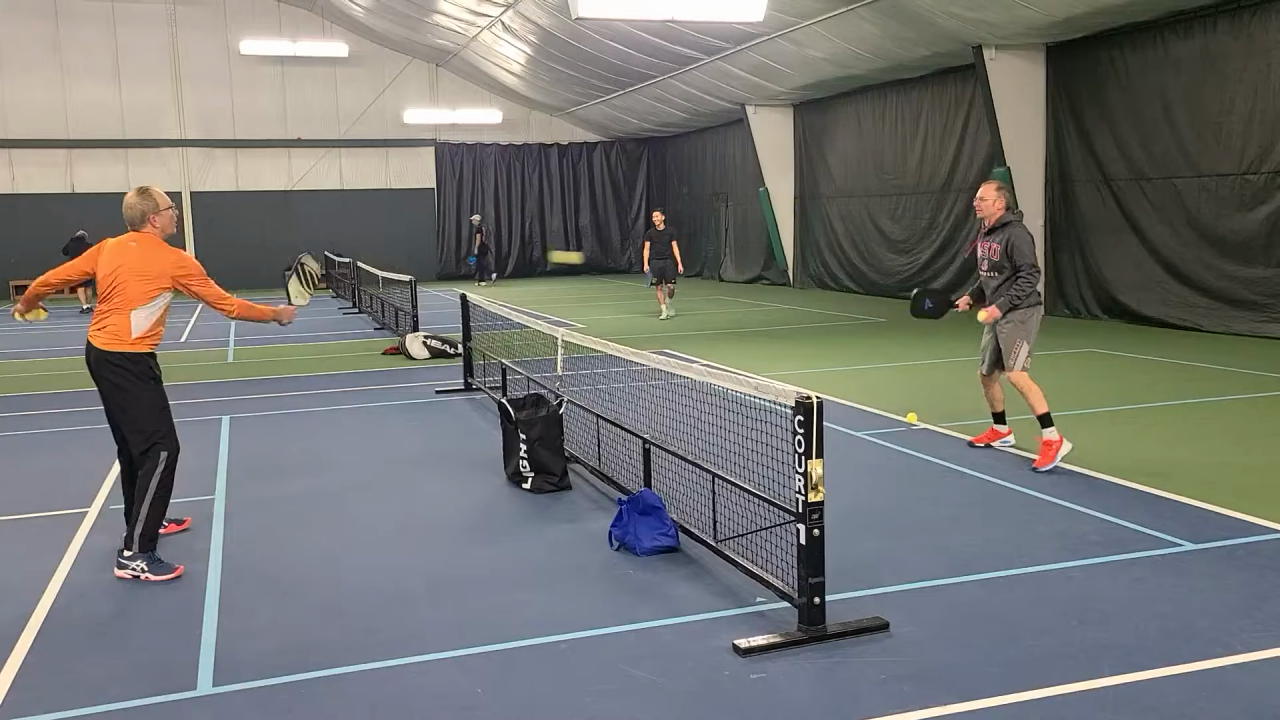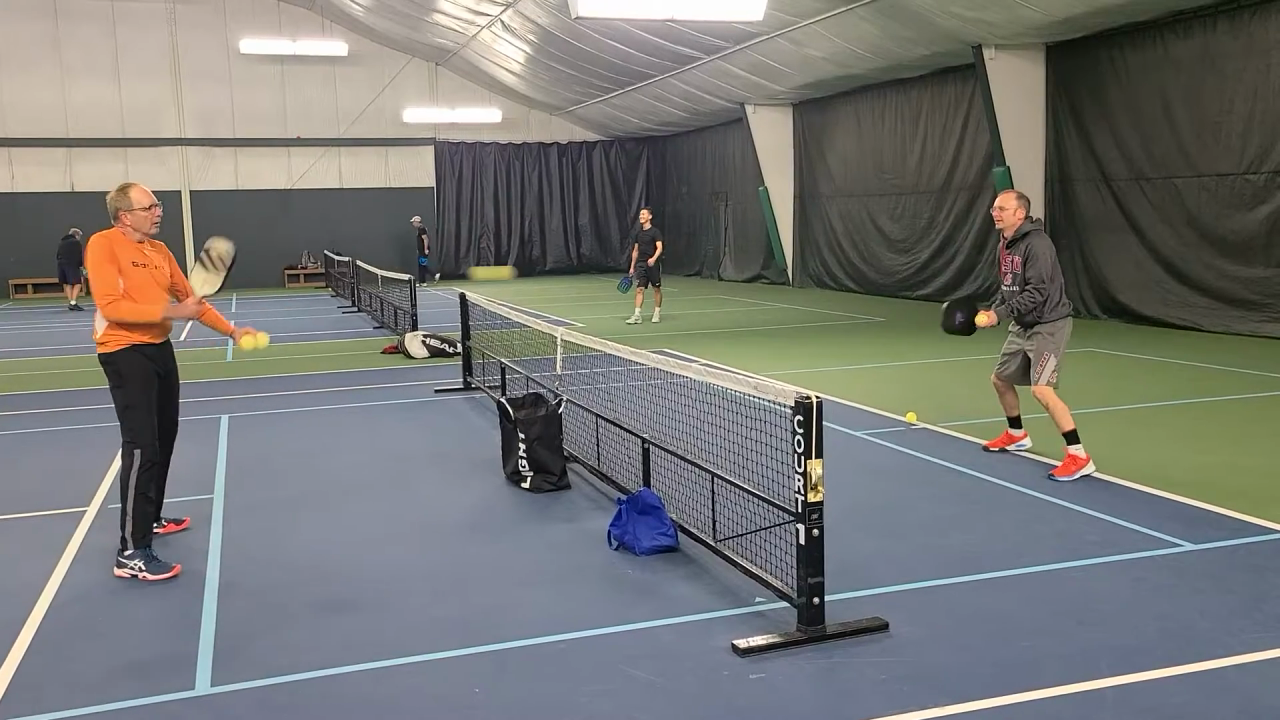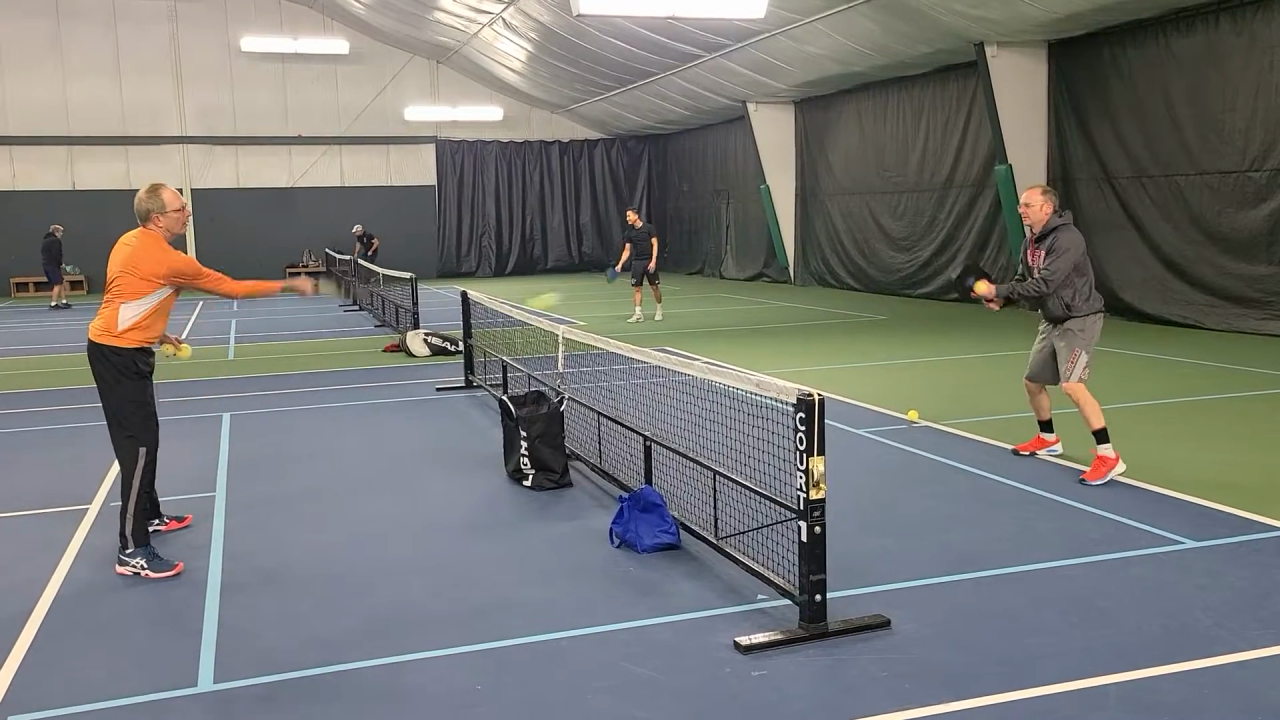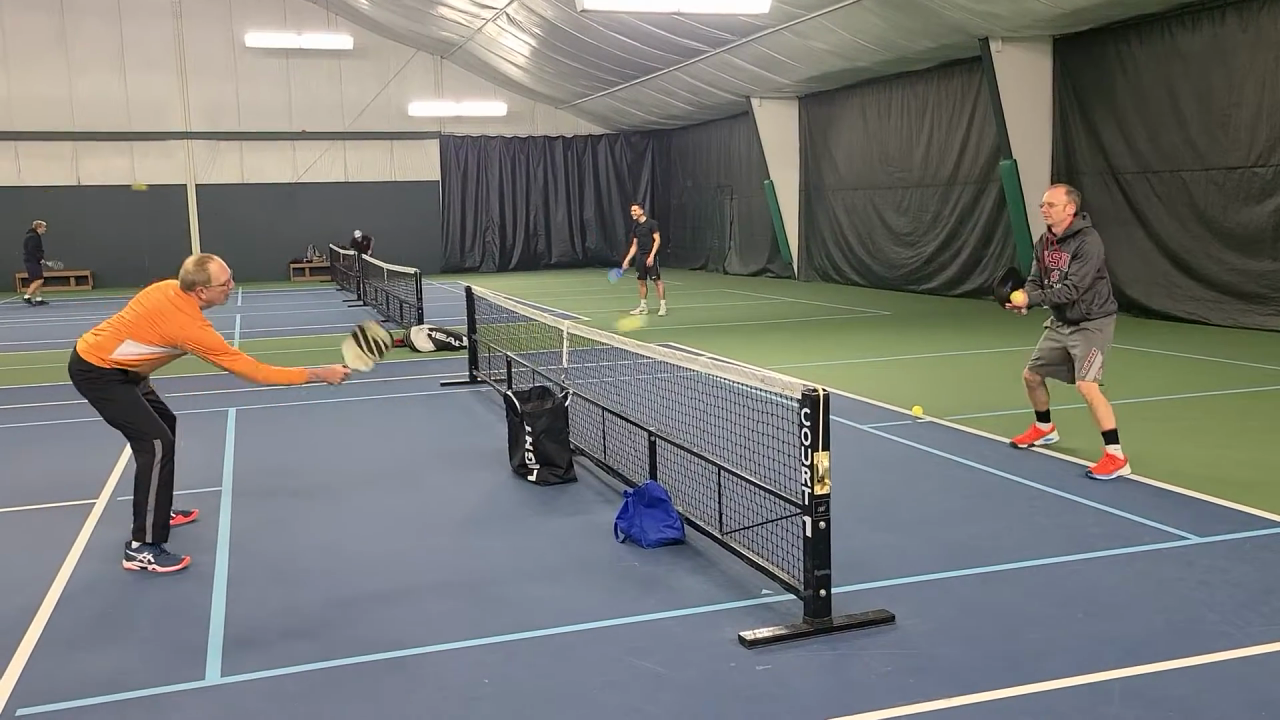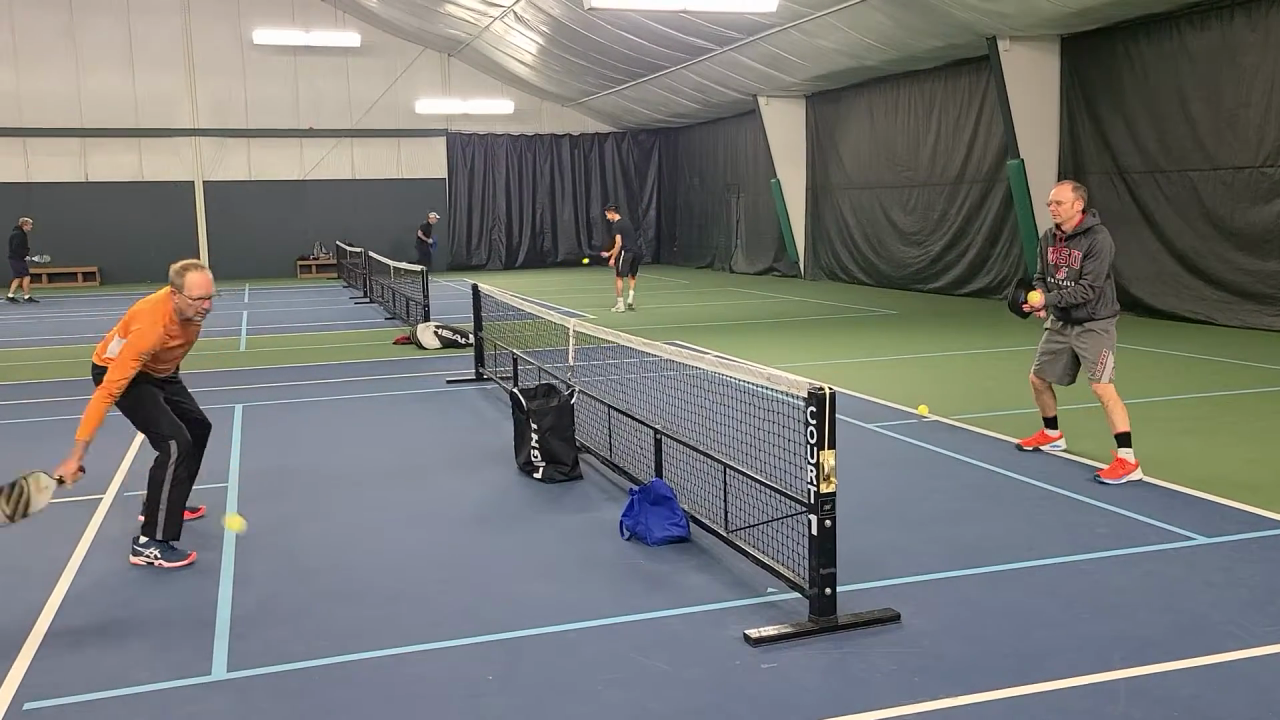
dt=1s
person 1, frame 1
left shoulder: (107, 249)
right shoulder: (175, 261)
left elbow: (51, 280)
right elbow: (226, 303)
left wrist: (27, 303)
right wrist: (275, 313)
left hip: (100, 353)
right hip: (130, 361)
left knee: (134, 444)
right knee: (161, 449)
left ankle: (144, 519)
right ankle: (135, 553)
person 1, frame 2
left shoulder: (158, 250)
right shoulder: (103, 243)
left elbow: (189, 298)
right elbow: (112, 307)
left wrist: (231, 330)
right wrist: (172, 312)
left hip: (159, 351)
right hip: (125, 354)
left knee: (164, 438)
right knee: (142, 446)
left ankle: (150, 517)
right ankle: (132, 553)
person 1, frame 3
left shoulder: (131, 241)
right shoulder: (167, 260)
right elbow: (230, 288)
left wrist: (157, 334)
right wrist: (287, 284)
left hip: (119, 349)
right hip: (119, 355)
left knee: (144, 436)
right knee: (138, 445)
left ankle: (148, 514)
right ankle: (133, 551)
person 1, frame 4
left shoulder: (168, 289)
right shoulder: (192, 326)
right elbow: (253, 370)
right wrist: (320, 373)
left hip: (107, 361)
right hip: (95, 371)
left knee: (164, 423)
right knee: (155, 443)
left ankle: (157, 511)
right ankle: (142, 547)
person 1, frame 5
left shoulder: (191, 307)
right shoulder: (151, 325)
right elbow: (109, 391)
right wrist: (77, 454)
right hip: (119, 373)
left knee: (198, 427)
right knee: (176, 442)
left ankle: (161, 506)
right ankle: (149, 543)
person 2, frame 1
left shoulder: (1015, 234)
right shoulder: (984, 234)
left elbow: (1030, 276)
left wrist: (1000, 306)
right wrist: (972, 296)
left hip: (1020, 313)
right hip: (998, 315)
left knee: (1016, 375)
right knee: (986, 374)
left ankle: (1053, 440)
right ankle: (1001, 430)
person 2, frame 2
left shoulder: (1036, 243)
right shoulder: (1004, 246)
left elbow: (1037, 292)
left wrist: (1000, 313)
right wrist: (993, 310)
left hip: (1049, 326)
right hip: (1022, 326)
left knee: (1041, 390)
right knee: (1001, 380)
left ankle: (1078, 456)
right ankle: (1016, 435)
person 2, frame 3
left shoulder: (1066, 238)
right shoulder: (1031, 241)
left elbow: (1046, 283)
right elbow: (1023, 280)
left wrist: (999, 291)
right wrist: (1000, 297)
left hip: (1079, 321)
right hip: (1052, 322)
left knee: (1072, 386)
right knee: (1033, 382)
left ankle: (1108, 456)
right ankle: (1048, 439)
person 2, frame 4
left shoulder: (1088, 241)
right shoulder: (1044, 241)
left elbow: (1074, 288)
right elbow: (1036, 280)
left wrist: (1031, 299)
right wrist: (1022, 299)
left hip: (1092, 322)
right hip: (1060, 322)
left knee: (1087, 386)
right knee: (1032, 375)
left ankle: (1116, 456)
right ankle: (1044, 428)
person 2, frame 5
left shoulder: (1098, 239)
right shoulder: (1049, 238)
left elbow: (1088, 289)
right elbow: (1041, 277)
left wrist: (1048, 300)
right wrist: (1040, 300)
left hip: (1095, 325)
right hip: (1060, 323)
left knee: (1103, 389)
right knee: (1038, 379)
left ankle: (1128, 461)
right ankle: (1052, 435)
